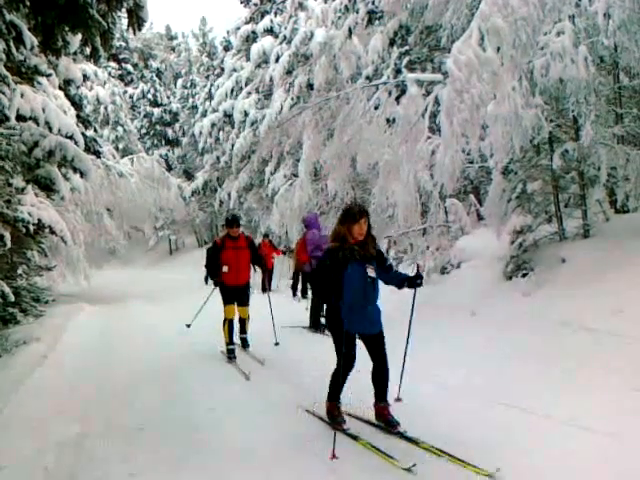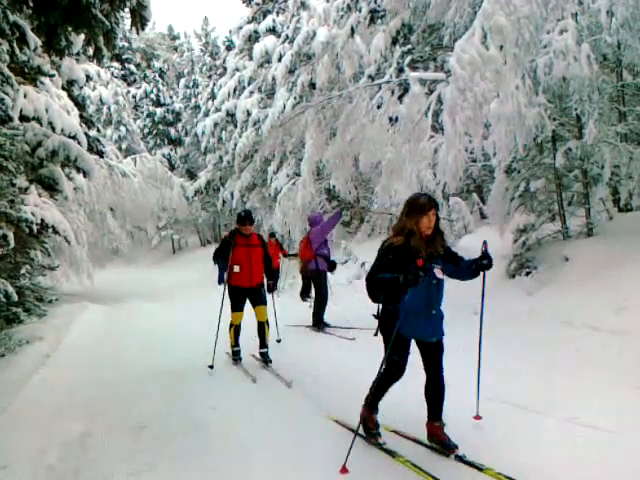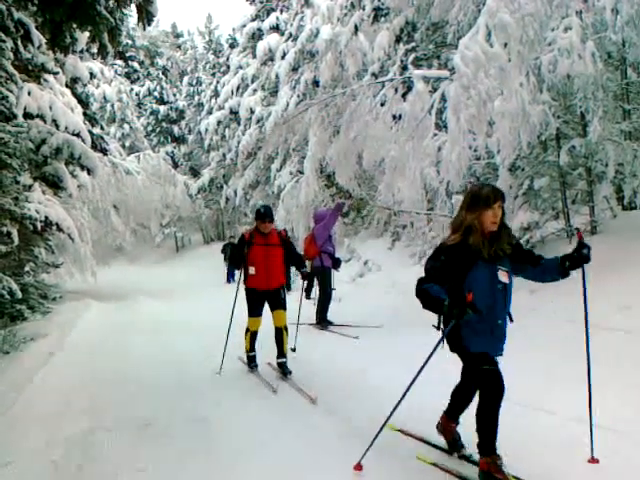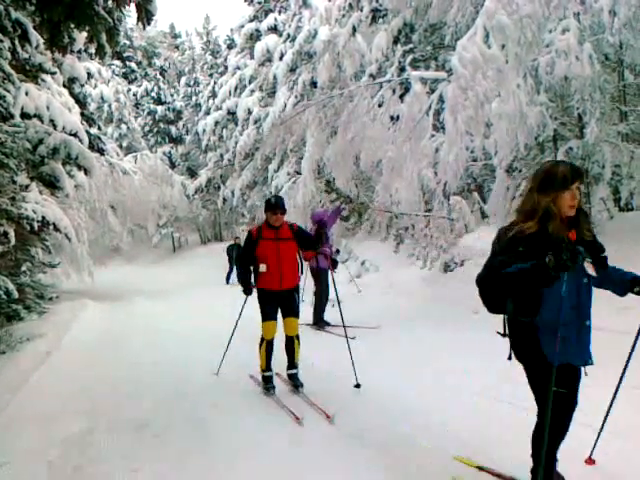
dt=0.4s
person 1, frame 1
left shoulder: (371, 250)
right shoulder: (335, 251)
left elbow: (386, 272)
right elbow: (320, 275)
left wrist: (408, 280)
right wrist: (341, 260)
left hip: (370, 315)
right hip: (343, 316)
left knee: (381, 361)
right knee: (346, 363)
left ankle: (382, 409)
right ankle: (332, 405)
person 1, frame 2
left shoulder: (437, 246)
right shoulder: (396, 247)
left elbow: (457, 267)
right elbow: (375, 280)
left wrist: (477, 264)
right wrist: (403, 280)
left hip: (431, 320)
right hip: (400, 320)
left knee: (435, 374)
right knee: (394, 370)
left ankle: (435, 427)
right ankle: (369, 411)
person 1, frame 3
left shoulder: (505, 245)
right shoulder: (455, 248)
left elbow: (535, 267)
right elbow: (426, 285)
left wrist: (570, 261)
right wrist: (448, 304)
left hip: (493, 331)
right hip: (465, 331)
left knee: (472, 381)
right knee: (493, 387)
left ankle: (448, 422)
person 1, frame 4
left shoulder: (577, 232)
right shoulder: (525, 236)
left elbow: (601, 270)
right elbow: (494, 279)
right wrist: (549, 265)
left hip: (573, 337)
right hip: (536, 337)
left knee: (566, 405)
right knee: (553, 410)
person 2, frame 1
left shoulder: (248, 241)
right shoulder: (220, 244)
left elbow: (255, 257)
right elbow: (210, 263)
left wrist: (262, 264)
right wrist: (214, 276)
left hip: (243, 284)
right hip: (226, 285)
left knee: (244, 313)
right knee: (229, 314)
left ankle: (243, 335)
right ankle: (230, 347)
person 2, frame 2
left shoulder: (259, 239)
right shoulder: (231, 240)
left elbow: (266, 261)
right elbow: (218, 259)
left wrist: (270, 279)
right wrist: (228, 241)
left hip: (257, 286)
right hip: (237, 287)
left knee: (263, 317)
right knee: (236, 319)
left ankle: (263, 350)
right ankle: (235, 349)
person 2, frame 3
left shoulder: (281, 237)
right shoulder: (247, 238)
left elbow: (293, 255)
right elbow: (235, 261)
left wrist: (302, 268)
right wrist: (242, 256)
left hip: (276, 288)
right hip: (254, 289)
left knee: (281, 322)
right knee: (254, 324)
left ankle: (282, 360)
right ankle: (250, 354)
person 2, frame 4
left shoulder: (294, 231)
right shoulder: (255, 235)
left elbow: (313, 244)
right elbow: (244, 262)
left wrist: (320, 233)
right wrist: (245, 282)
left hip: (290, 289)
right hip: (266, 291)
left knee: (292, 330)
right knee: (269, 332)
left ankle: (293, 371)
right ankle: (266, 375)
person 3, frame 1
left shoulder: (309, 234)
right shoulder: (313, 233)
right elbow: (324, 239)
left hip: (311, 269)
right hip: (313, 269)
left knee: (317, 296)
right knee: (318, 296)
left ankle: (315, 321)
right ankle: (314, 323)
person 3, frame 2
left shoulder: (314, 233)
right shoulder: (316, 231)
right elbow: (329, 224)
right wrist: (340, 213)
left hip: (317, 267)
right hip: (317, 268)
left knee: (321, 295)
right knee: (321, 296)
left ankle: (318, 320)
right ankle: (317, 322)
person 3, frame 3
left shoulder: (320, 230)
right shoulder: (320, 228)
right elbow: (331, 218)
right wrist: (339, 206)
left hip: (322, 264)
right hip: (322, 264)
left knee: (326, 292)
right knee: (325, 293)
left ankle: (322, 318)
right ankle: (321, 319)
person 3, frame 4
left shoulder: (317, 230)
right shoulder: (317, 229)
right elbow: (329, 219)
right wrist: (340, 207)
left hip: (320, 265)
right hip: (319, 265)
left knee: (323, 293)
right knee: (321, 293)
left ankle: (319, 319)
right ankle: (317, 320)
